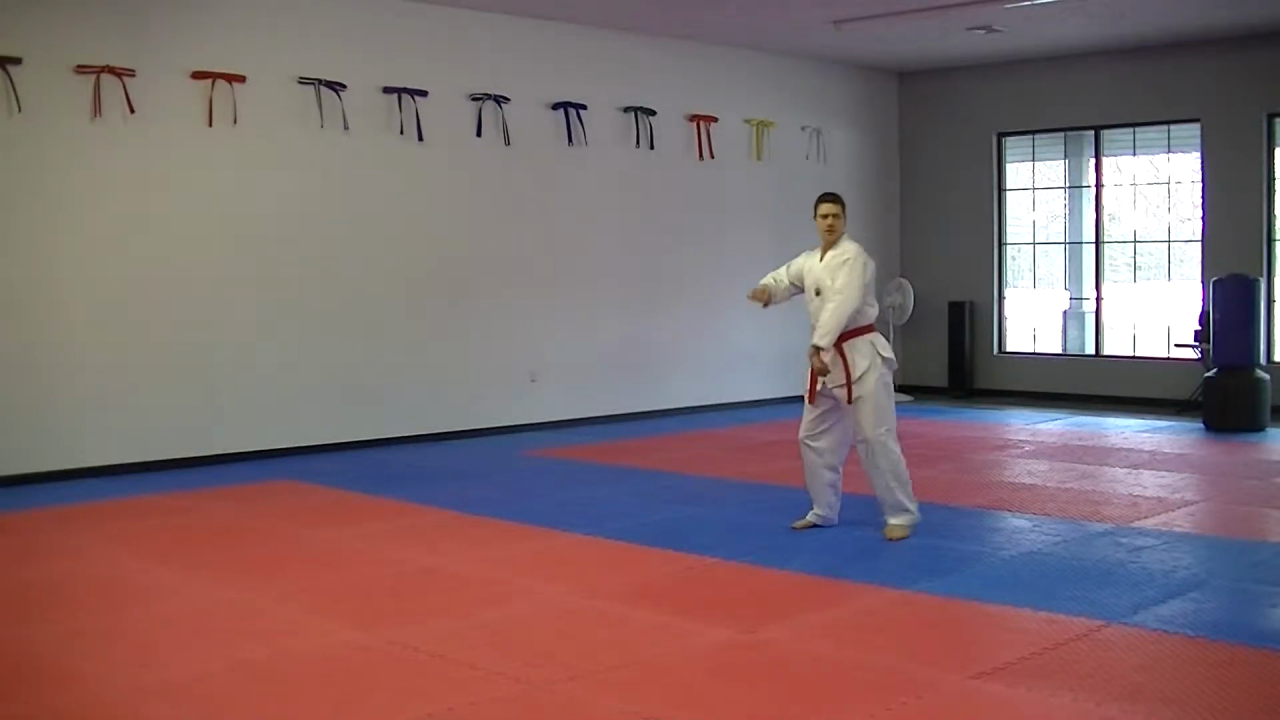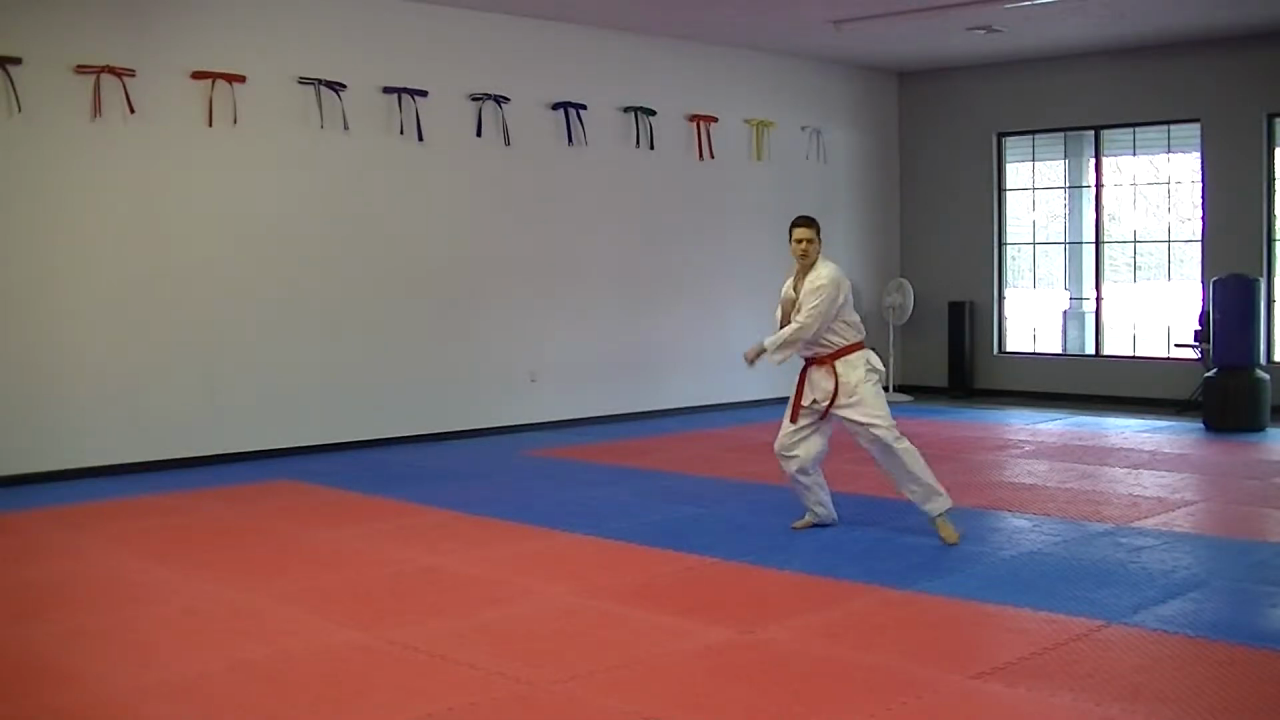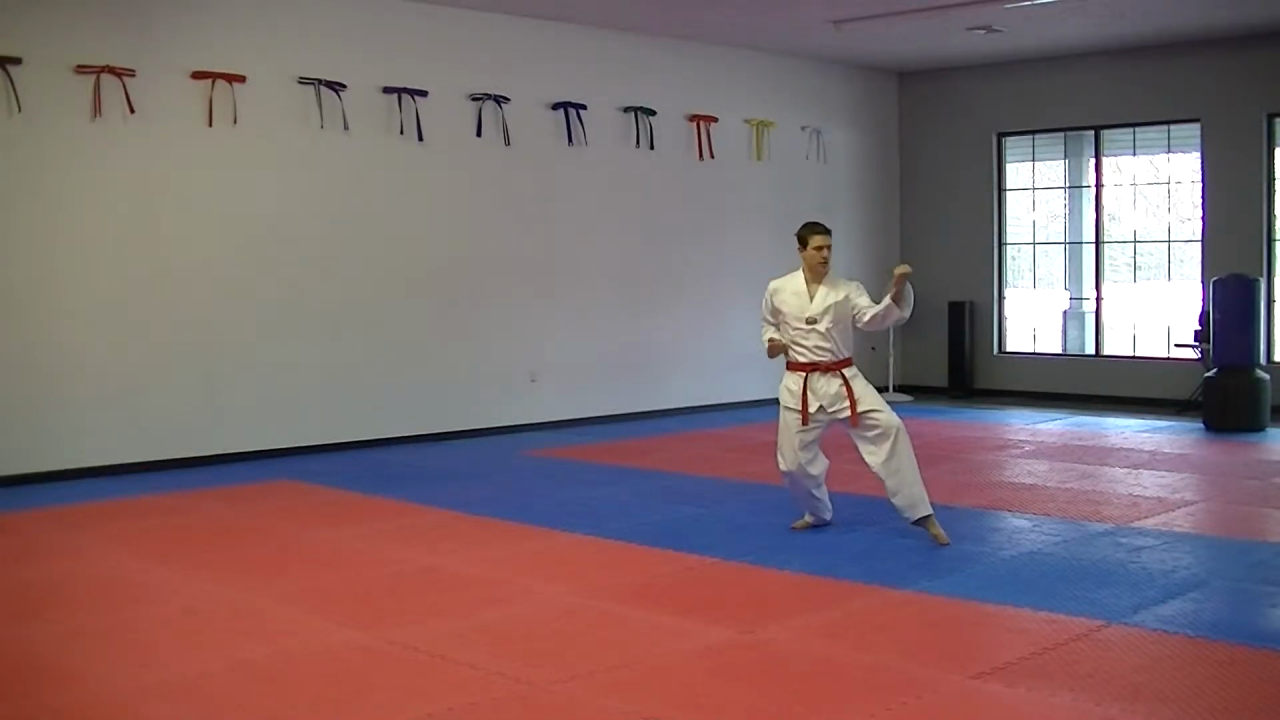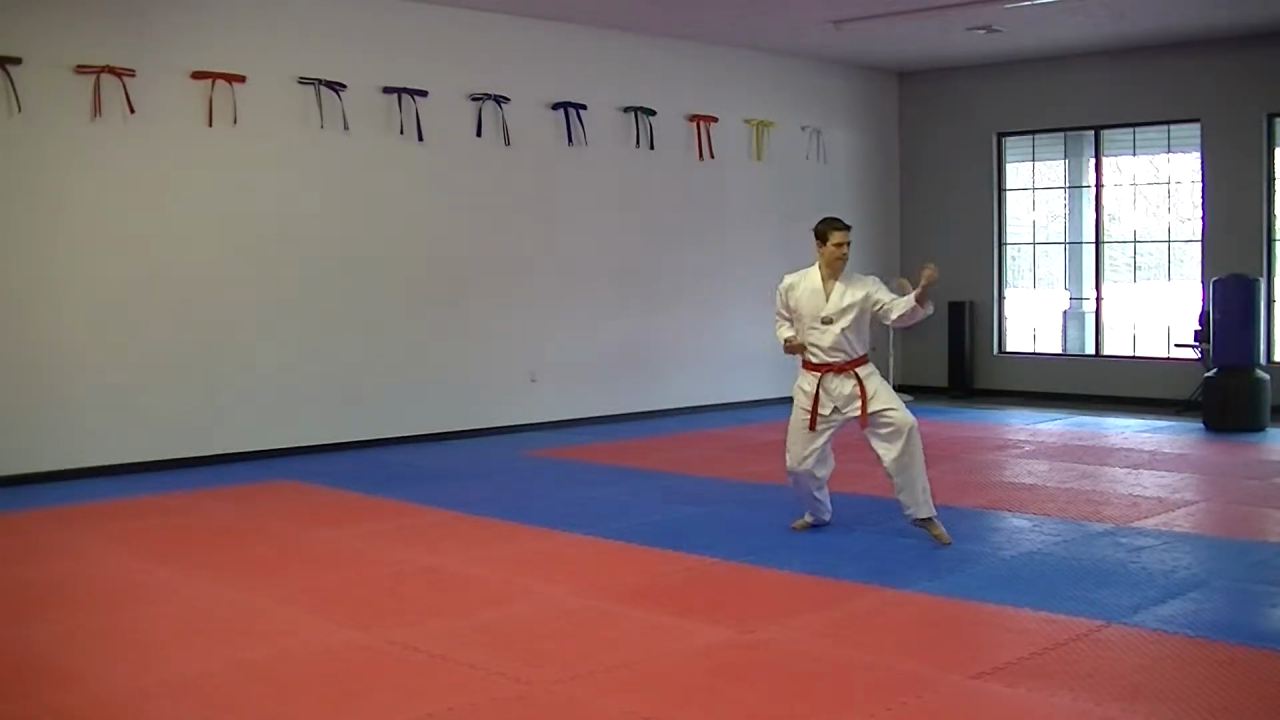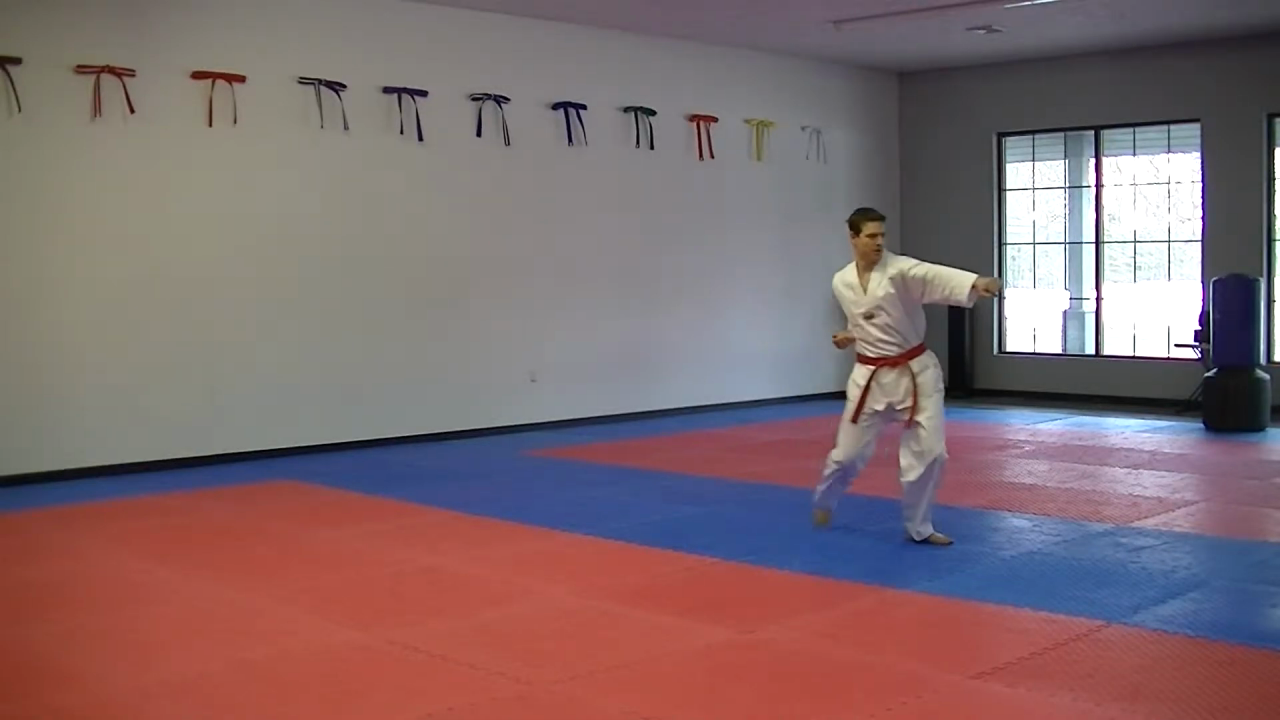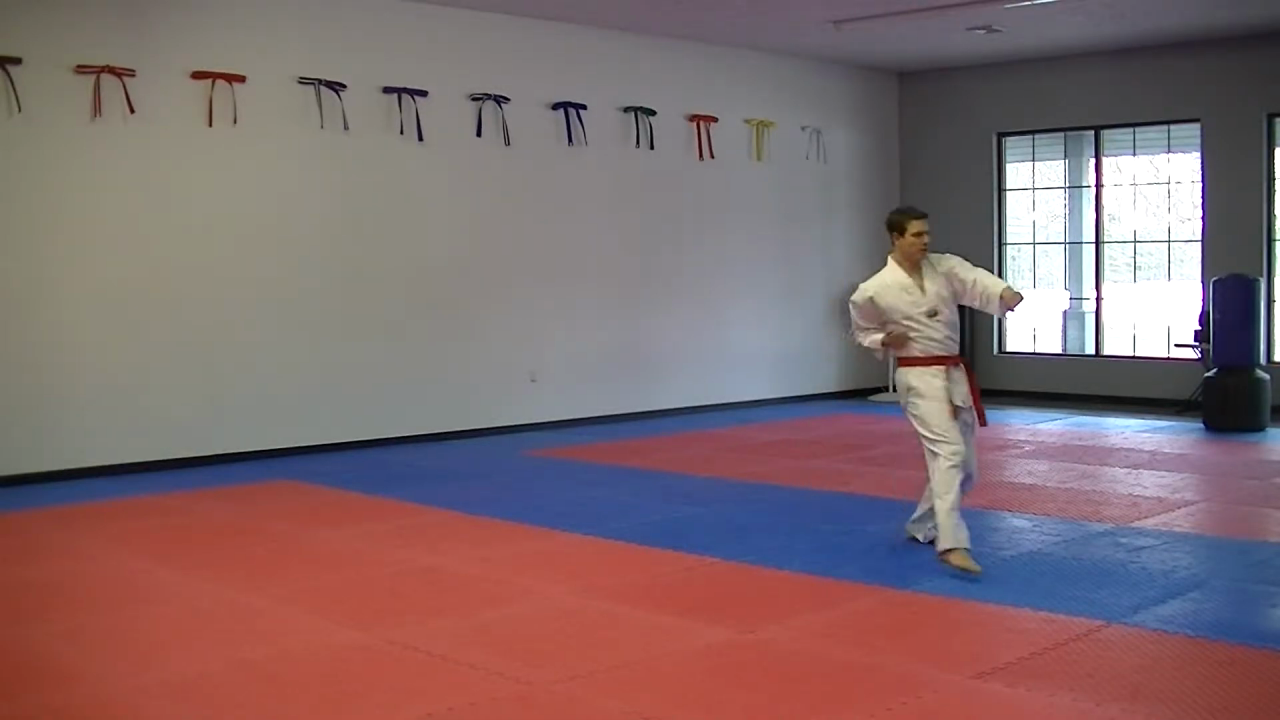
dt=0.3s
person 1, frame 1
left shoulder: (852, 256)
right shoulder: (808, 261)
left elbow: (840, 304)
right elbow: (781, 280)
left wrist: (819, 348)
right wrist: (765, 290)
left hip: (861, 355)
right hip: (828, 358)
left knee: (875, 436)
right knee: (814, 438)
left ankle: (900, 514)
right ankle: (824, 511)
person 1, frame 2
left shoulder: (829, 277)
right shoulder: (792, 284)
left elbow: (804, 330)
right elbow: (788, 325)
left wrist: (762, 349)
right wrist: (785, 315)
left hip: (851, 369)
right hip: (814, 375)
left knee: (883, 437)
right knee: (790, 448)
left ankle: (936, 509)
right ankle: (820, 511)
person 1, frame 3
left shoulder: (847, 288)
right shoulder: (777, 289)
left elbow: (877, 318)
right elbow: (769, 324)
left wrist: (897, 291)
right wrist: (772, 342)
left hip: (843, 380)
right hip: (799, 386)
left knee: (889, 428)
right knee: (794, 462)
left ankle: (920, 512)
right ankle: (817, 512)
person 1, frame 4
left shoulder: (864, 287)
right shoulder: (793, 285)
left elbow: (898, 311)
right elbow: (783, 320)
left wrist: (921, 294)
right wrist: (790, 339)
left hip: (860, 378)
right hip: (815, 383)
left knee: (903, 427)
right knee: (801, 460)
left ankle: (923, 515)
right ankle: (816, 513)
person 1, frame 5
left shoulder: (902, 269)
right shoulder: (842, 281)
left elbow: (939, 276)
left wrist: (976, 282)
right wrist: (849, 336)
left hip: (915, 371)
right hip: (870, 375)
left knee: (929, 452)
right knee: (848, 451)
left ankle: (919, 527)
right ankle: (825, 502)
person 1, frame 6
left shoulder: (944, 266)
right shoulder: (873, 291)
left elbow: (976, 282)
right elbow: (863, 331)
left wrist: (1003, 293)
right wrist: (884, 341)
left hip: (954, 375)
right hip: (920, 379)
left knee: (962, 463)
right knee: (948, 454)
left ankle: (922, 526)
right ankle: (953, 546)
